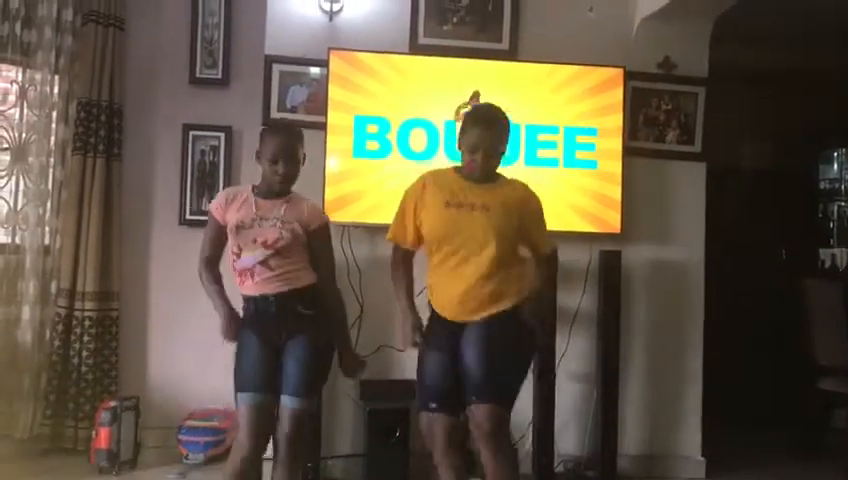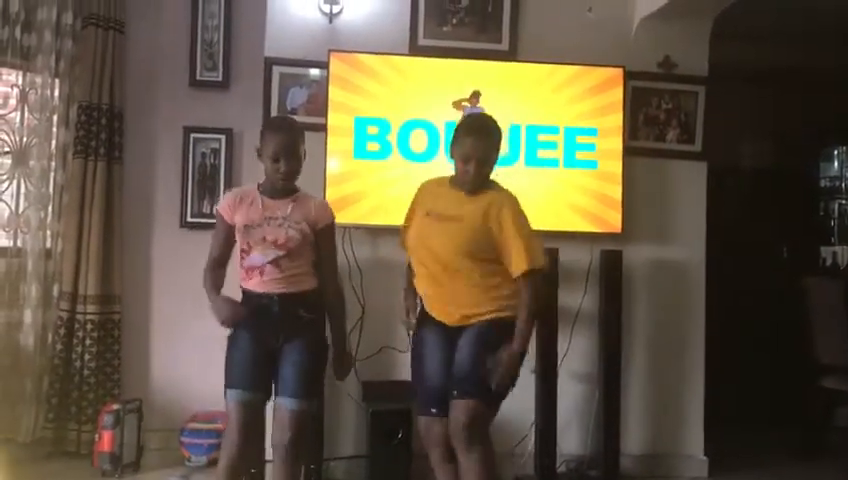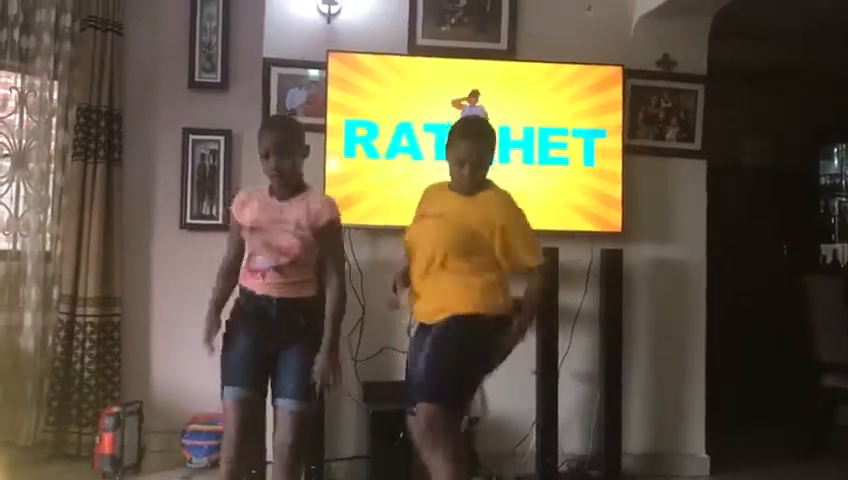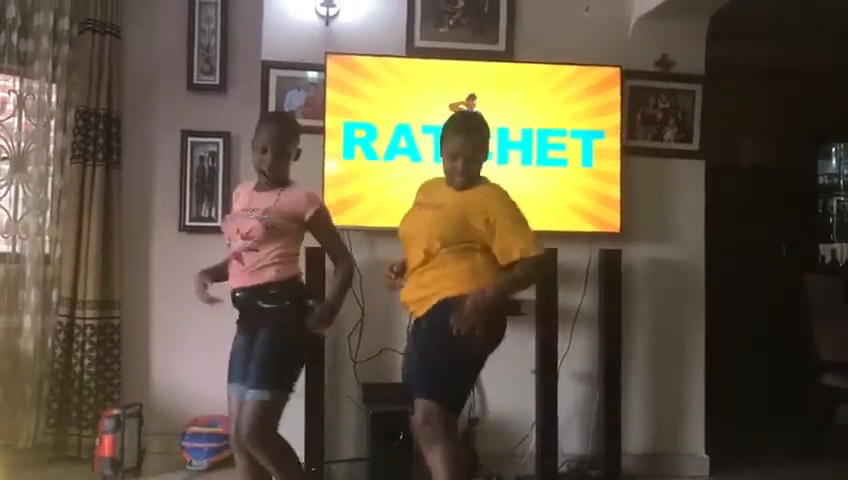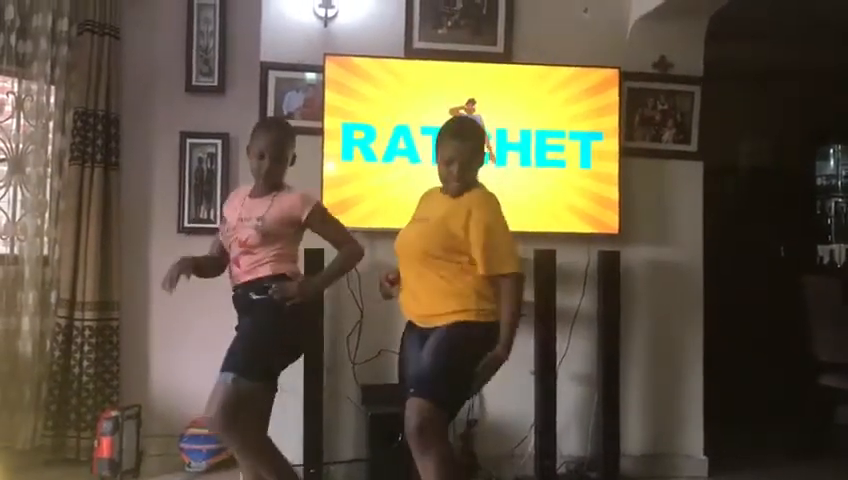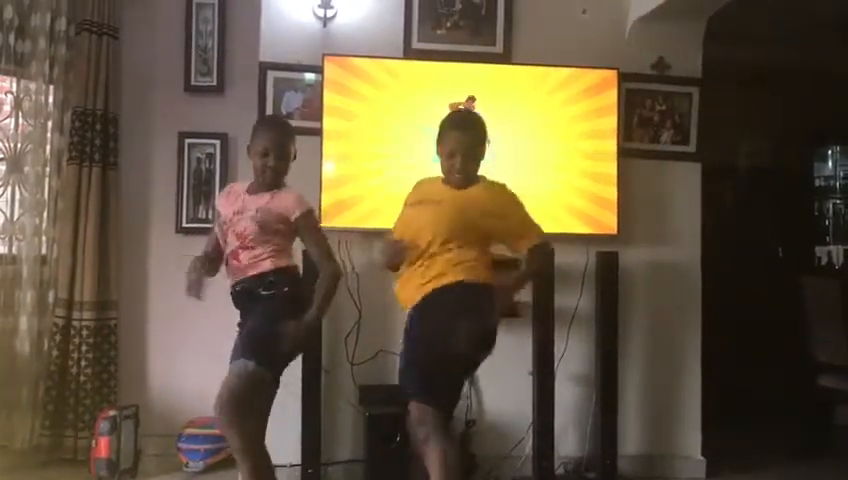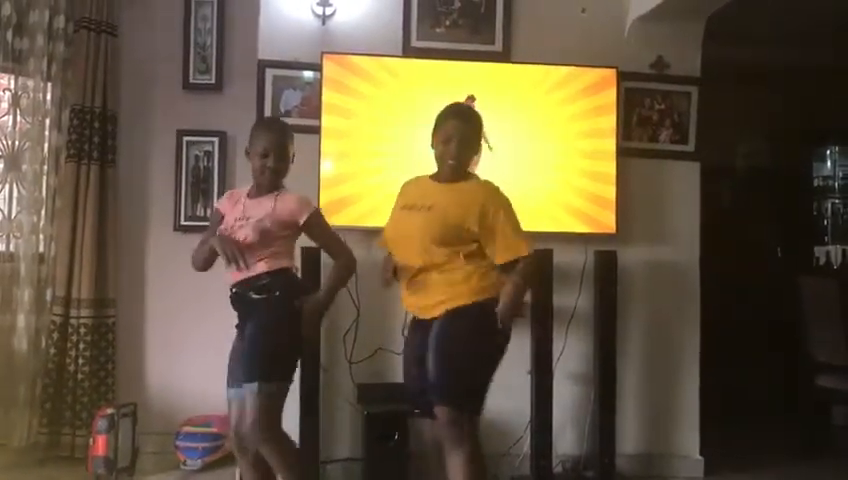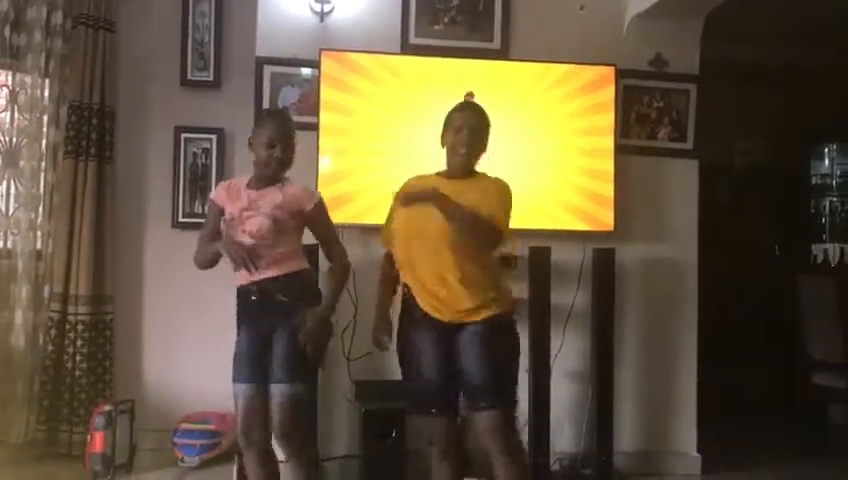
dt=0.2s
person 1, frame 1
left shoulder: (520, 197)
right shoulder: (427, 186)
left elbow: (545, 255)
right elbow: (401, 252)
left wrist: (540, 297)
right wrist: (406, 309)
left hip: (500, 318)
right hip: (444, 318)
left knee: (487, 424)
right knee: (435, 426)
person 1, frame 2
left shoulder: (503, 206)
right shoulder: (427, 192)
left elbow: (529, 278)
left wrist: (518, 344)
right wrist: (411, 288)
left hip: (489, 323)
right hip: (436, 323)
left knee: (466, 423)
right knee: (433, 428)
person 1, frame 3
left shoulder: (497, 206)
right shoulder: (431, 195)
left elbow: (535, 272)
left wrist: (520, 325)
right wrist: (405, 276)
left hip: (471, 322)
right hip: (433, 322)
left knee: (433, 423)
right knee: (421, 427)
person 1, frame 4
left shoulder: (493, 199)
right shoulder: (427, 190)
left elbow: (529, 265)
left wrist: (488, 295)
right wrist: (403, 267)
left hip: (463, 313)
right hip: (428, 317)
left knee: (430, 419)
right knee: (427, 423)
person 1, frame 5
left shoulder: (481, 206)
right shoulder: (430, 199)
left elbow: (511, 280)
left wrist: (502, 347)
right wrist: (396, 278)
left hip: (465, 326)
right hip: (423, 325)
left knee: (421, 422)
right knee: (424, 428)
person 1, frame 6
left shoulder: (493, 195)
right shoulder: (420, 190)
left elbow: (538, 245)
right elbow: (391, 249)
left wrist: (511, 285)
right wrist: (394, 253)
left hip: (456, 304)
right hip: (427, 311)
left knee: (425, 418)
right knee: (428, 421)
person 1, frame 7
left shoulder: (485, 195)
right shoulder: (409, 190)
left elbow: (521, 261)
right elbow: (395, 249)
left wrist: (509, 298)
right wrist: (389, 267)
left hip: (472, 314)
right hip: (427, 318)
left knee: (452, 422)
right knee: (443, 426)
person 1, frame 8
left shoulder: (494, 191)
right shoulder: (413, 190)
left elbow: (488, 238)
right elbow: (393, 257)
left wrist: (439, 199)
right wrist: (381, 313)
left hip: (483, 317)
right hip: (423, 318)
left knee: (495, 428)
right knee: (437, 428)
person 2, frame 1
left shoulder: (310, 214)
right shoulder: (228, 202)
left elbow: (328, 282)
right elbow: (207, 263)
left wrist: (345, 347)
right wrist: (221, 306)
left hip: (305, 319)
right hip: (256, 320)
left knee: (291, 434)
right knee: (251, 438)
person 2, frame 2
left shoulder: (317, 211)
right shoulder: (236, 202)
left elbow: (329, 280)
right elbow: (214, 264)
left wrist: (340, 343)
right wrist: (216, 300)
left hip: (303, 320)
right hip: (253, 318)
left knee: (290, 439)
right knee: (240, 436)
person 2, frame 3
left shoulder: (321, 208)
right shoulder: (245, 202)
left elbow: (334, 278)
right elbow: (230, 263)
left wrist: (329, 346)
right wrist: (214, 310)
left hip: (297, 324)
right hip: (249, 320)
left knee: (290, 441)
right knee: (238, 434)
person 2, frame 4
left shoulder: (302, 200)
right shoulder: (242, 193)
left elbow: (344, 263)
left wrist: (330, 307)
right wrist: (208, 273)
left hip: (282, 311)
right hip: (249, 315)
left knee: (254, 429)
right knee: (241, 433)
person 2, frame 5
left shoulder: (296, 202)
right shoulder: (235, 201)
left elbow: (352, 249)
right elbow: (216, 261)
left wrist: (314, 284)
right wrist: (187, 263)
left hip: (276, 310)
right hip: (250, 313)
left knee: (222, 416)
right knee: (247, 434)
person 2, frame 6
left shoulder: (291, 202)
right shoulder: (230, 195)
left elbow: (330, 267)
right elbow: (210, 254)
left wrist: (310, 321)
right wrist: (200, 267)
left hip: (277, 302)
right hip: (251, 308)
left knee: (230, 404)
right knee: (244, 423)
person 2, frame 7
left shoulder: (294, 204)
right shoulder: (230, 201)
left elbow: (345, 259)
right elbow: (198, 261)
left wrist: (322, 301)
right wrist: (215, 240)
left hip: (277, 304)
right hip: (246, 312)
left knee: (259, 424)
right knee: (242, 434)
person 2, frame 8
left shoulder: (302, 197)
right shoulder: (226, 193)
left elbow: (339, 260)
right elbow: (201, 257)
left wrist: (324, 308)
right wrist: (222, 244)
left hip: (293, 304)
right hip: (252, 310)
left knee: (287, 424)
right knee: (249, 428)
